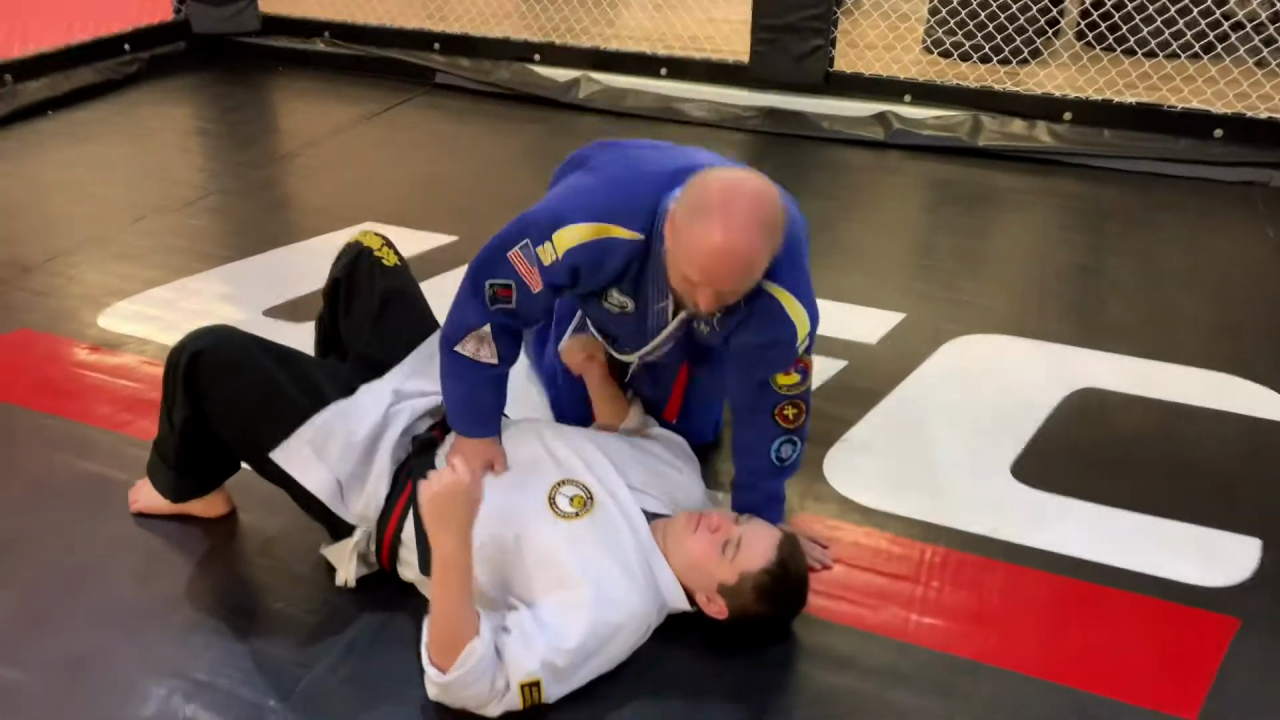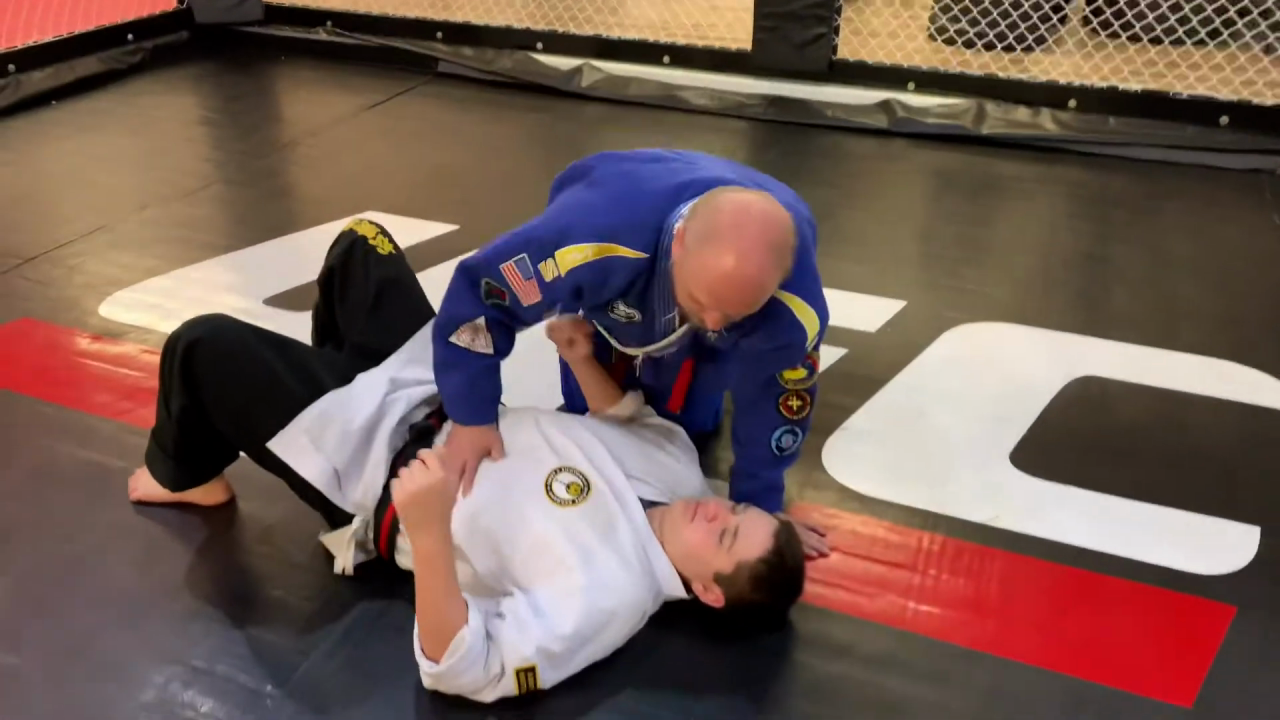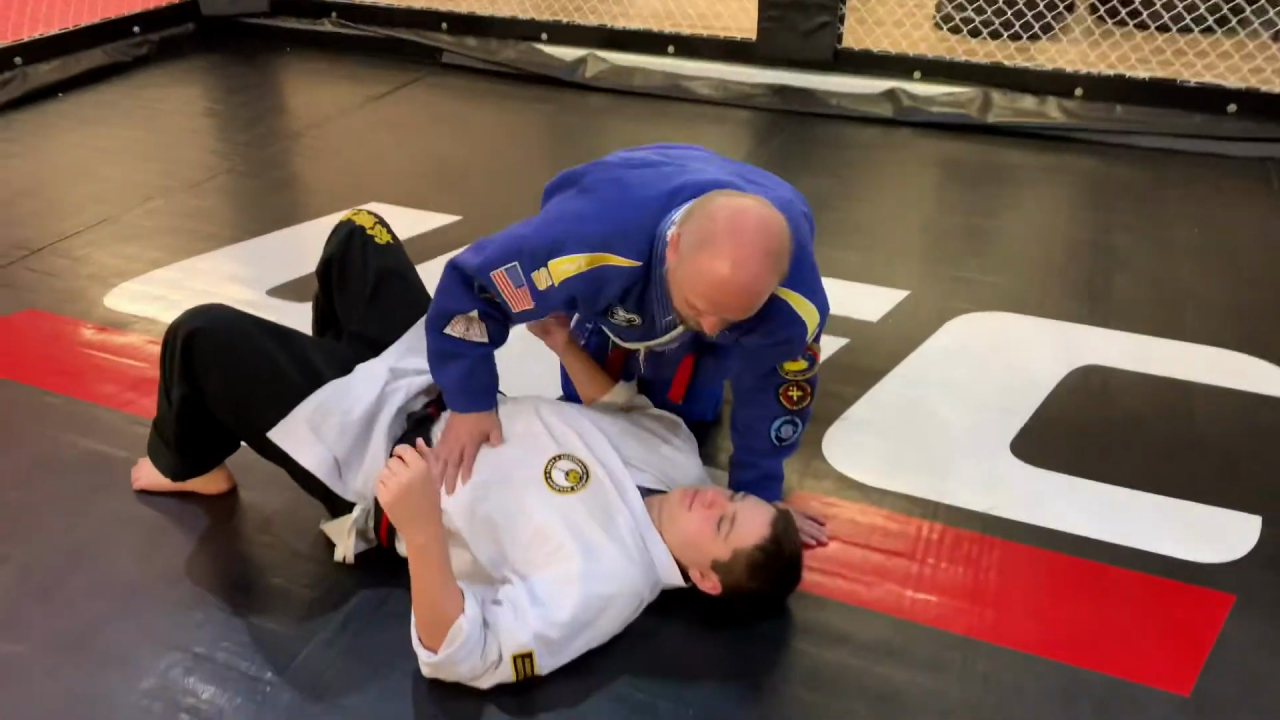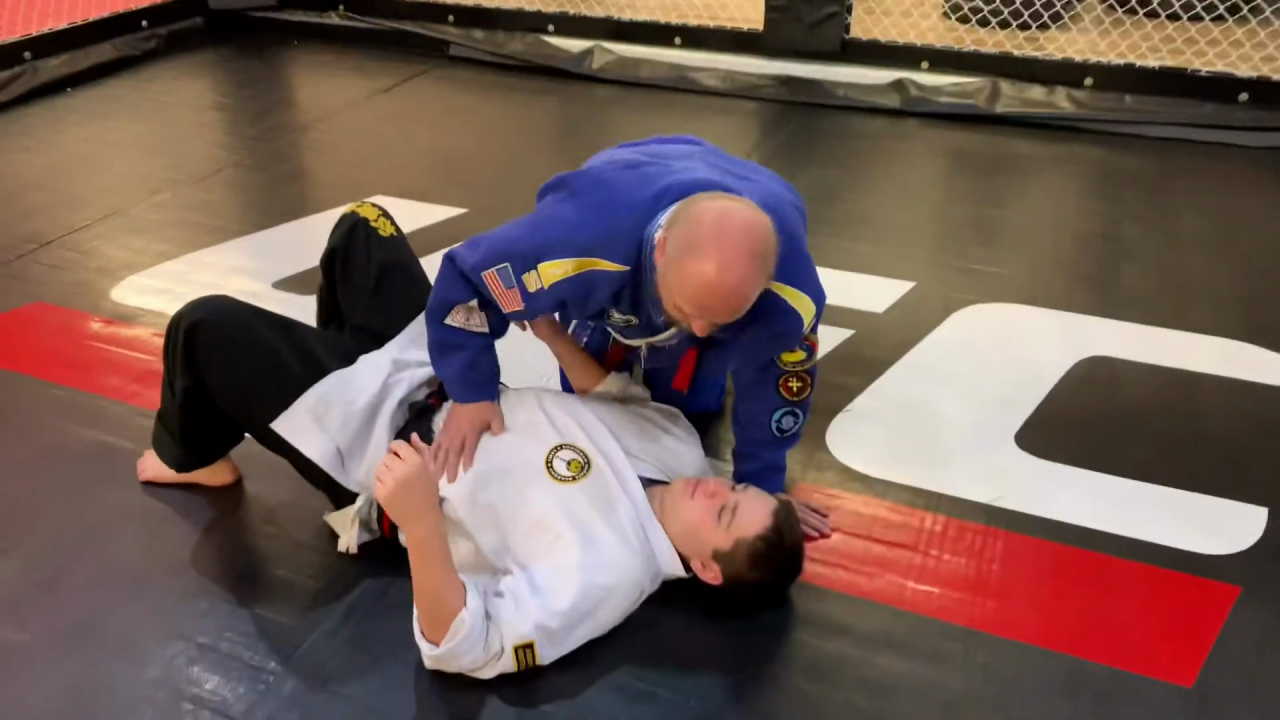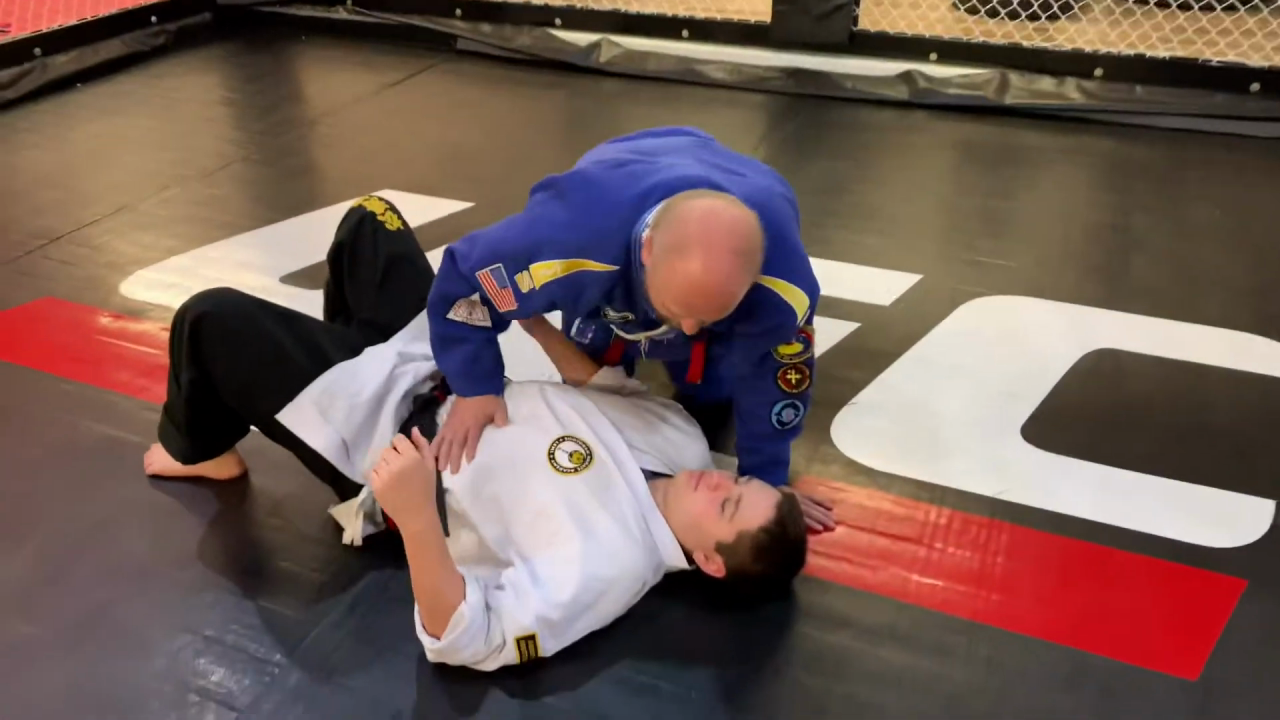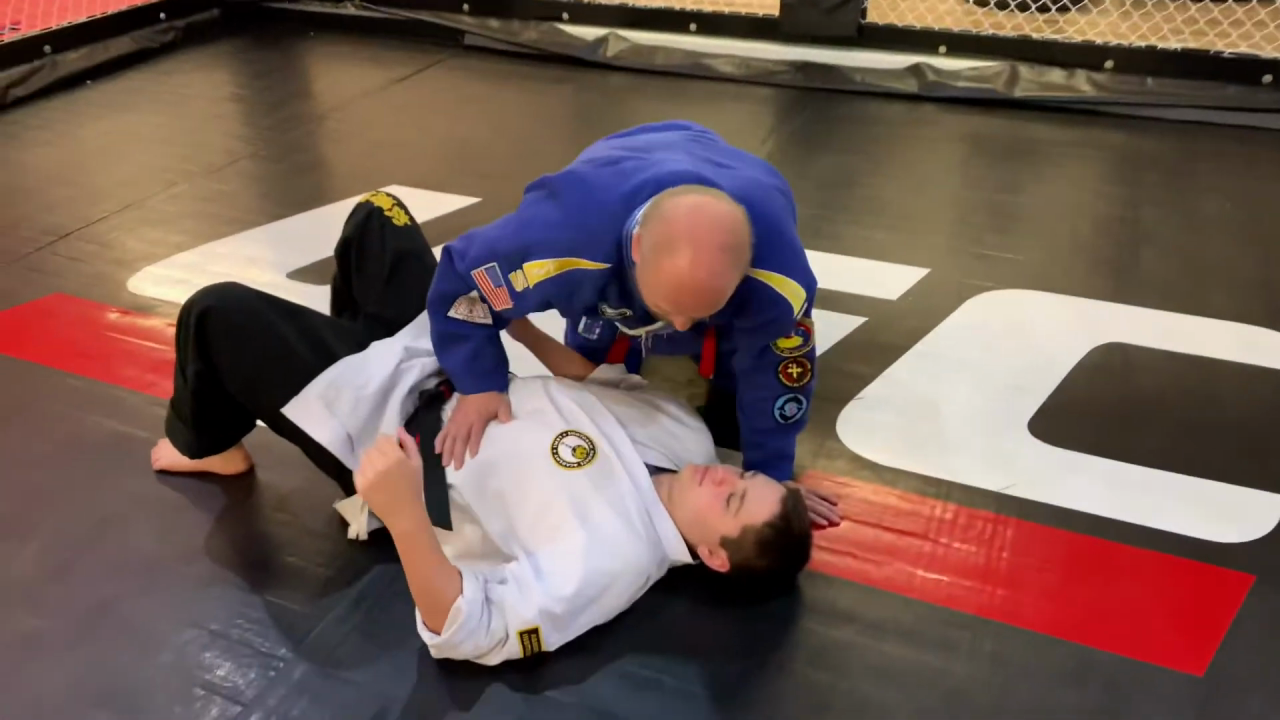
dt=0.1s
person 1, frame 1
left shoulder: (613, 608)
right shoulder: (679, 477)
right elbow: (632, 431)
left wrist: (449, 537)
right wrist: (598, 373)
left hip: (383, 490)
right hip: (444, 416)
left knee: (207, 358)
right knee: (367, 255)
left ankle: (187, 487)
right ankle: (332, 388)
person 1, frame 2
left shoulder: (608, 595)
right shoulder: (677, 465)
left elbow: (458, 668)
right elbow: (623, 421)
left wrist: (429, 530)
right wrist: (582, 356)
left hip: (380, 472)
right hip: (441, 403)
left knee: (203, 346)
right knee: (361, 242)
left ankle: (185, 477)
right ankle: (332, 375)
person 1, frame 3
left shoulder: (606, 581)
right shoulder: (676, 454)
left elbow: (454, 655)
right elbow: (618, 410)
left wrist: (420, 525)
right wrist: (568, 347)
left hip: (378, 460)
right hip: (440, 391)
left knee: (203, 336)
right knee: (360, 233)
left ankle: (188, 465)
right ankle: (333, 364)
person 1, frame 4
left shoulder: (606, 572)
right shoulder: (678, 448)
left elbow: (458, 646)
right elbow: (614, 399)
left wrist: (417, 520)
right wrist: (551, 330)
left hip: (380, 448)
right hip: (442, 385)
left knee: (205, 328)
right knee: (363, 225)
left ankle: (194, 458)
right ankle: (337, 360)
person 1, frame 5
left shoulder: (607, 563)
right shoulder: (681, 441)
left elbow: (459, 638)
right elbow: (612, 393)
left wrist: (415, 515)
right wrist: (542, 328)
left hip: (386, 441)
right hip: (446, 377)
left knee: (210, 320)
right knee: (370, 219)
left ankle: (200, 450)
right ankle: (341, 352)
person 1, frame 6
left shoulder: (612, 559)
right shoulder: (686, 437)
left elbow: (462, 631)
right elbow: (611, 386)
left wrist: (401, 510)
right wrist: (526, 331)
left hip: (389, 433)
right hip: (453, 373)
left knee: (216, 314)
right knee: (377, 214)
left ankle: (207, 446)
right ankle: (351, 346)
person 2, frame 1
left shoulder: (782, 297)
right shoulder: (592, 217)
left elbow: (772, 407)
right elbow: (489, 298)
left wrist: (760, 521)
right wrist: (475, 428)
right hip: (593, 313)
left knee: (689, 443)
right knee: (575, 422)
person 2, frame 2
left shoulder: (793, 303)
right shoulder: (596, 230)
left elbow: (773, 406)
right elbow: (477, 289)
left wrist: (758, 511)
right wrist: (472, 416)
right hip: (605, 306)
left knee: (688, 431)
person 2, frame 3
left shoulder: (792, 299)
right shoulder: (586, 239)
left elbow: (773, 397)
right elbow: (469, 285)
left wrist: (756, 500)
right wrist: (470, 404)
left knee: (689, 421)
person 2, frame 4
left shoulder: (788, 289)
right shoulder: (578, 241)
left elbow: (775, 388)
right elbow: (463, 283)
left wrist: (759, 491)
right wrist: (472, 395)
left knee: (693, 413)
person 2, frame 5
left shoulder: (781, 282)
right shoulder: (568, 240)
left elbow: (775, 381)
right elbow: (463, 279)
left wrist: (763, 484)
right wrist: (475, 388)
left knee: (707, 406)
person 2, frame 6
left shoulder: (775, 273)
right shoulder: (563, 236)
left elbow: (778, 374)
right elbow: (463, 281)
left wrist: (769, 478)
right wrist: (480, 385)
